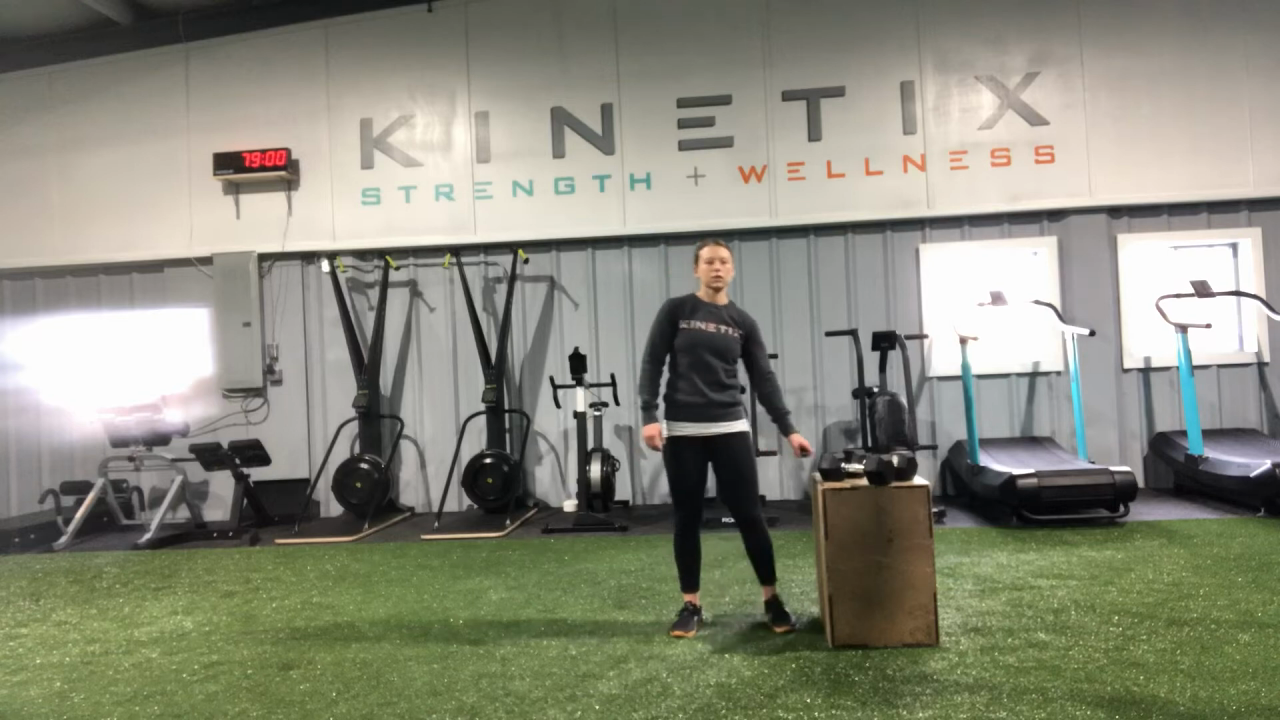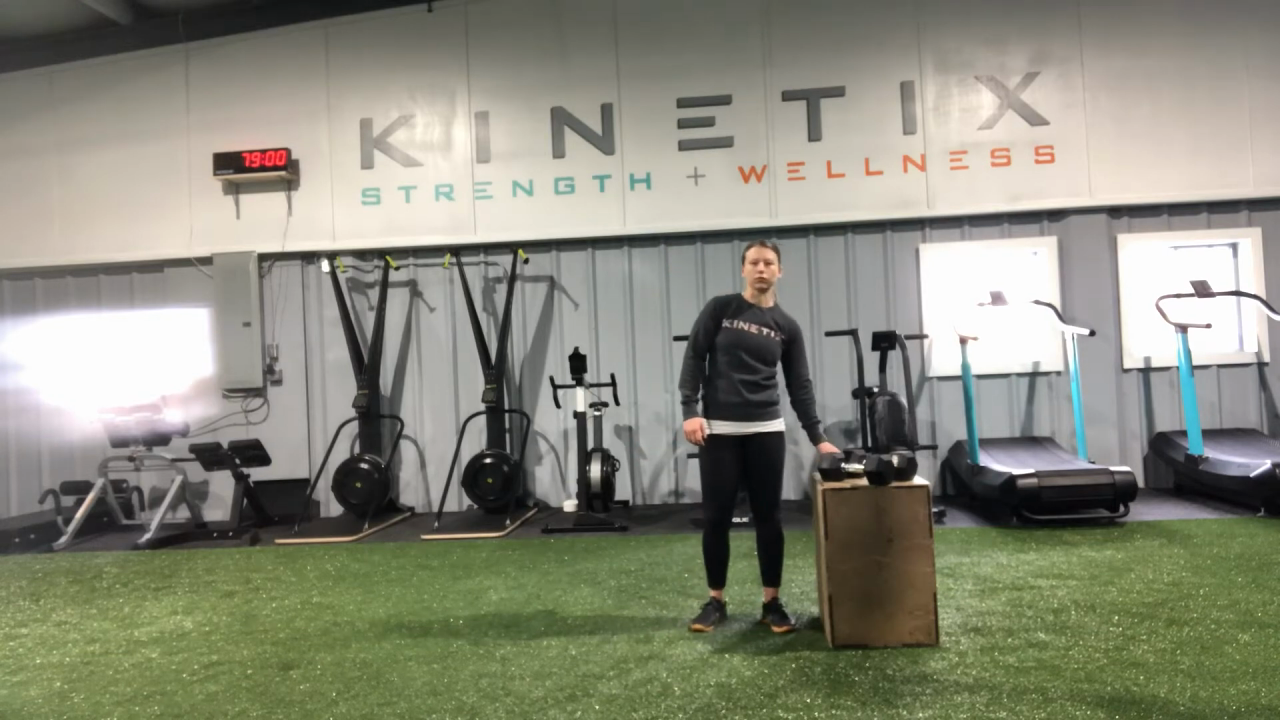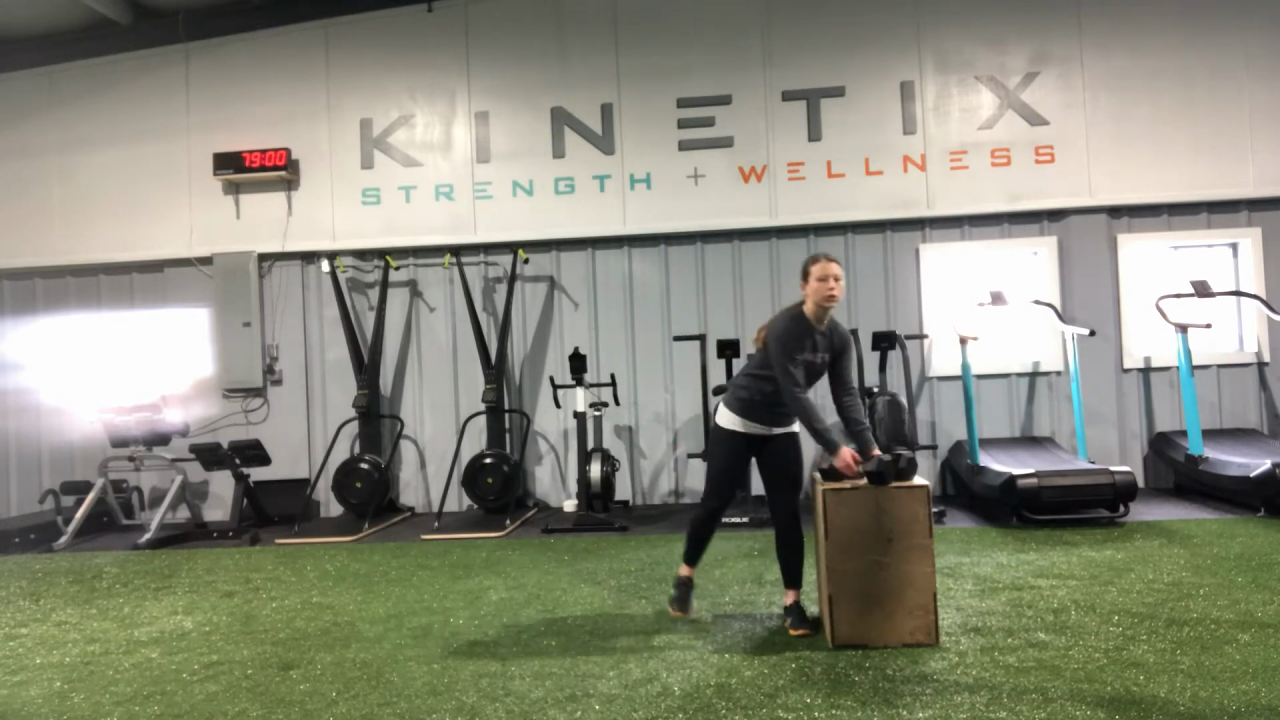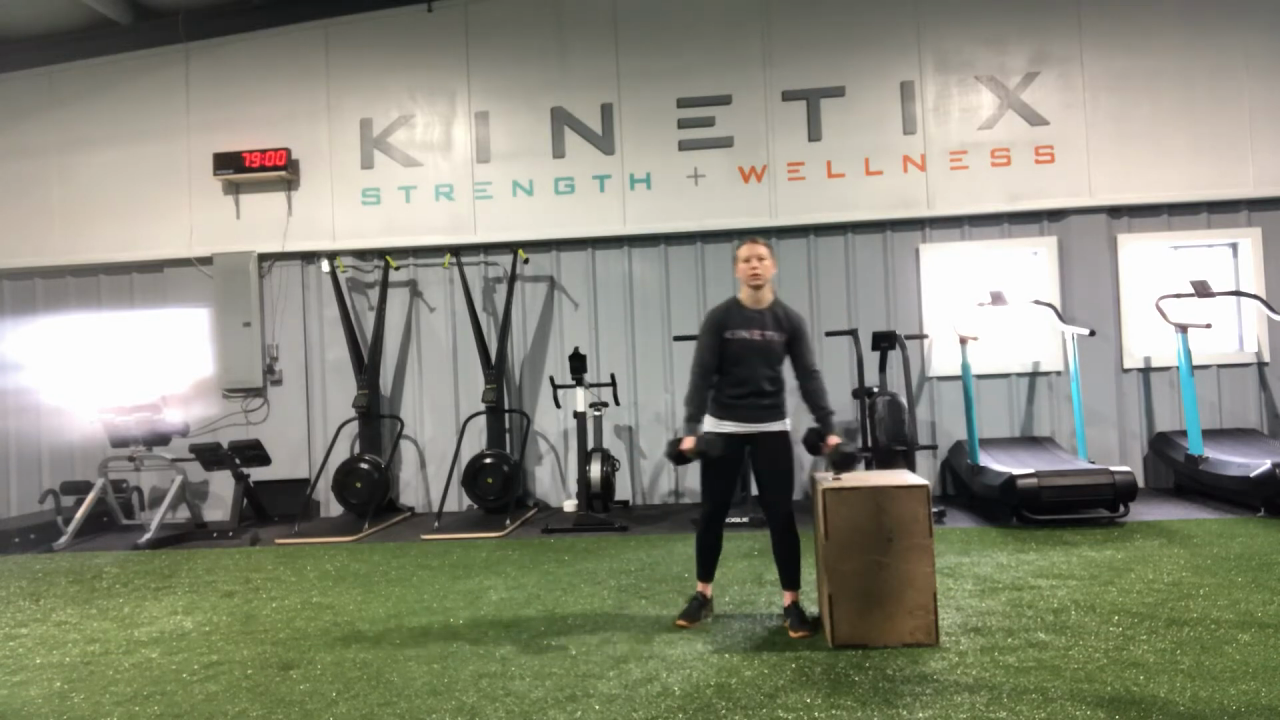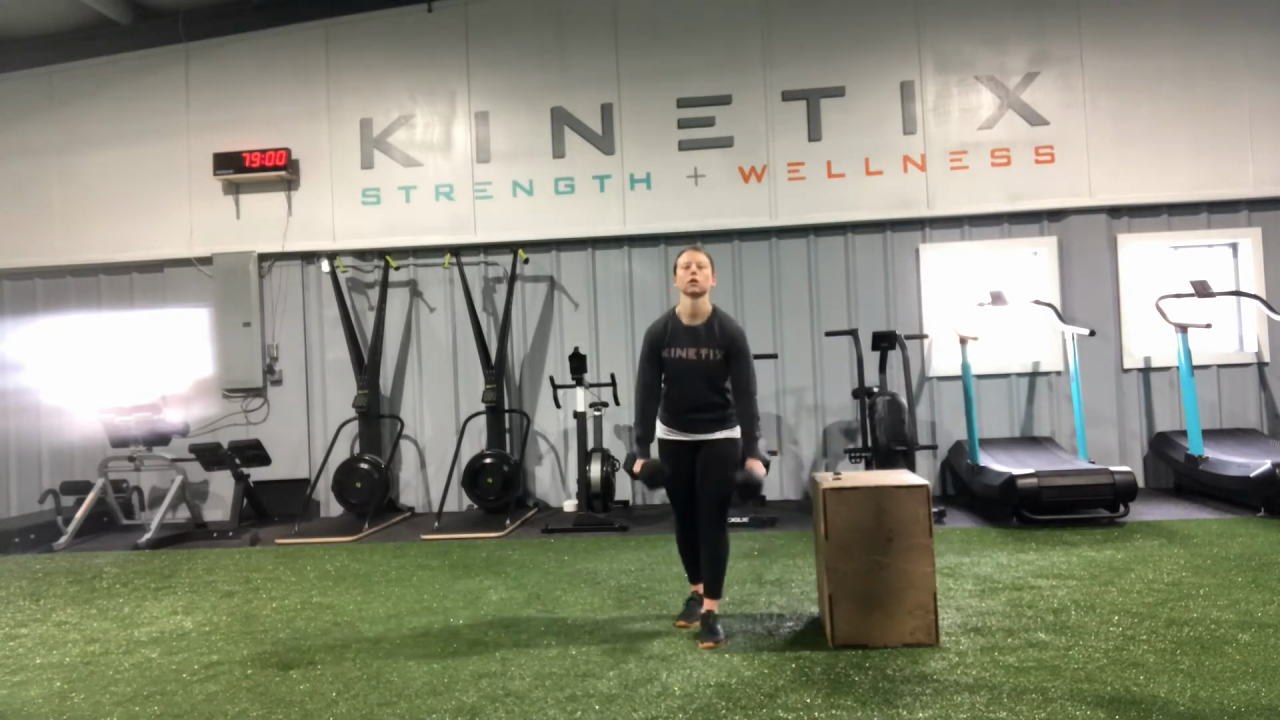
dt=1s
person 1, frame 1
left shoulder: (743, 322)
right shoulder: (674, 310)
left elbow: (763, 378)
right elbow: (652, 364)
left wrist: (788, 428)
right wrist: (649, 415)
left hip: (730, 427)
right hip: (682, 429)
left knee: (749, 515)
right knee: (687, 518)
left ankle: (772, 598)
right ankle: (691, 605)
person 1, frame 2
left shoulder: (787, 326)
right shoulder: (719, 309)
left elbow: (800, 385)
right elbow: (694, 359)
left wrist: (817, 437)
right wrist: (690, 410)
left hip: (766, 428)
right hip: (719, 428)
left knee: (768, 516)
right knee: (716, 516)
left ankle: (772, 602)
right ankle: (716, 600)
person 1, frame 3
left shoulder: (840, 336)
right shoulder: (787, 327)
left elbow: (846, 394)
right elbow: (794, 392)
left wrist: (869, 446)
right wrist: (834, 448)
left hip: (781, 428)
right hip: (738, 420)
left knee: (787, 513)
right knee: (716, 501)
left ankle: (793, 602)
right ankle: (685, 575)
person 1, frame 4
left shoulder: (789, 320)
right shoulder: (719, 317)
left elbow: (809, 376)
right elbow: (703, 375)
left wrist: (828, 428)
right wrist: (692, 429)
left hip: (772, 427)
right hip: (723, 426)
left knee: (781, 515)
right knee: (713, 512)
left ankle: (792, 604)
right ankle: (702, 593)
person 1, frame 5
left shoulder: (729, 331)
right shoulder: (659, 331)
left elbow: (745, 391)
right elbow: (647, 390)
left wrist: (752, 450)
right wrist: (641, 449)
left hip: (720, 436)
right hip: (674, 436)
left knee: (713, 521)
right knee: (686, 522)
left ankle: (711, 611)
right ankle: (697, 591)
